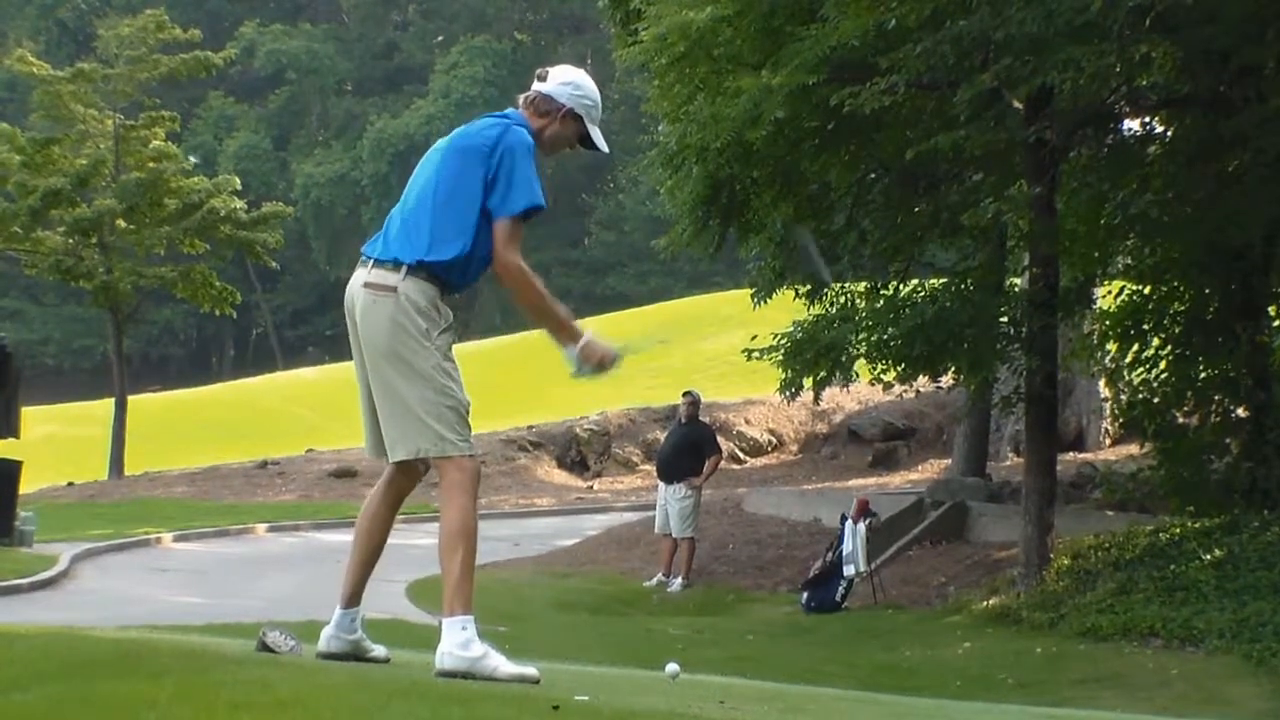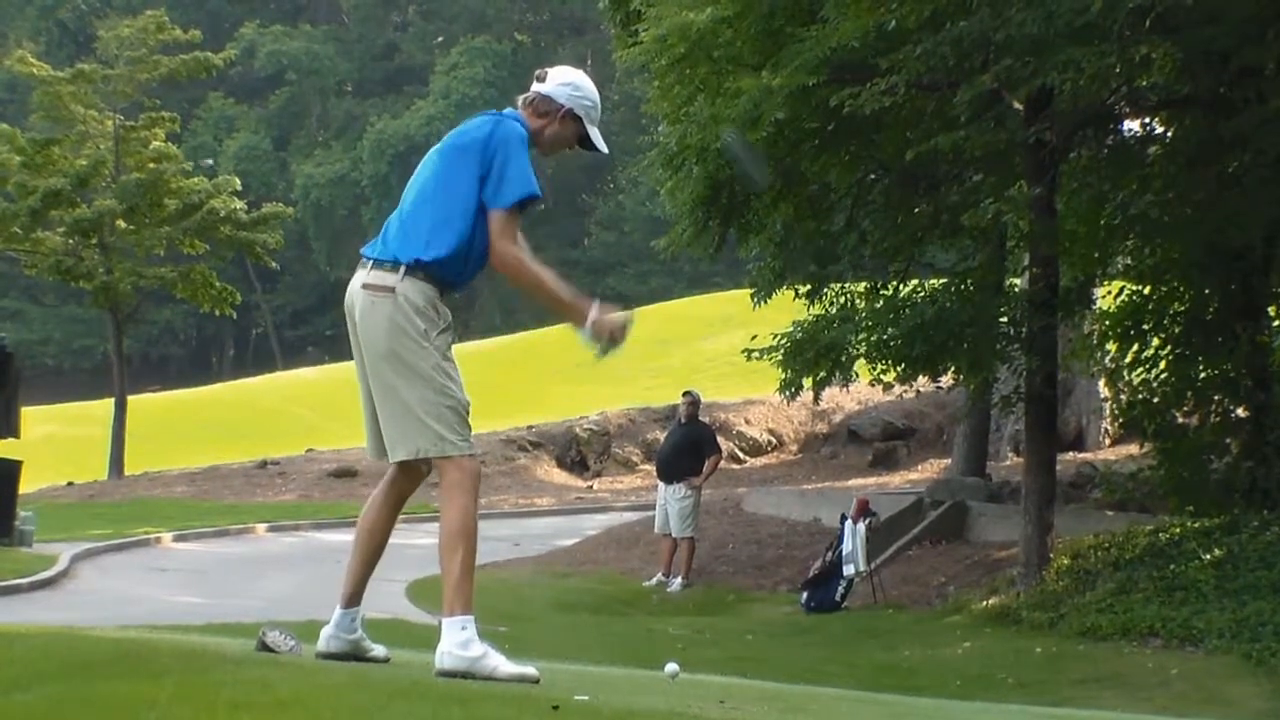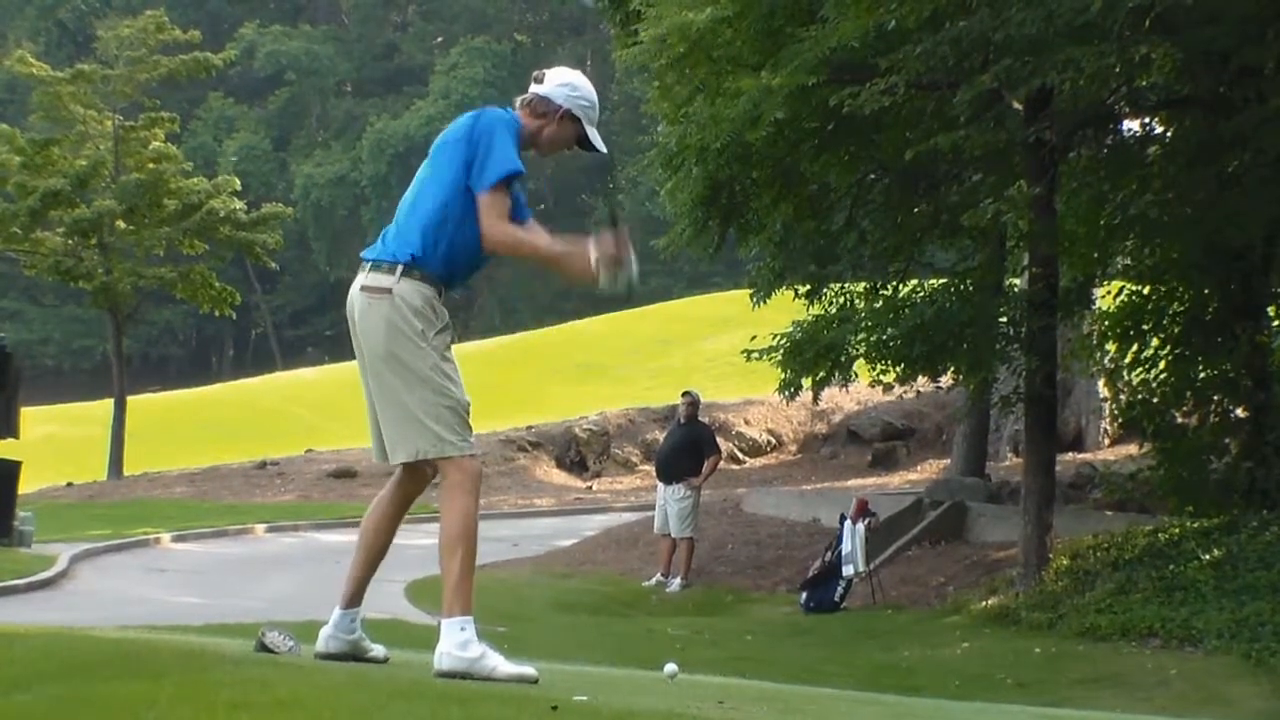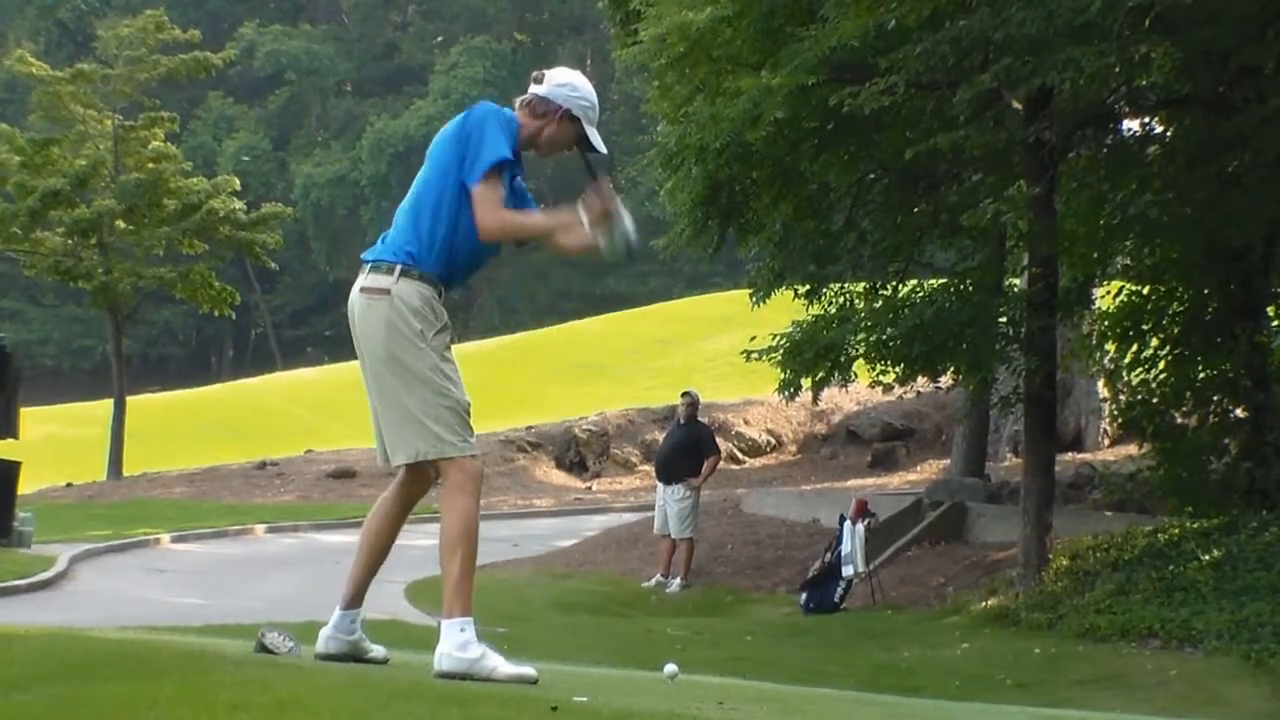
dt=0.4s
person 1, frame 1
left shoulder: (476, 135)
right shoulder: (512, 142)
left elbow: (492, 256)
right elbow: (507, 262)
left wrist: (564, 336)
right wrist: (577, 341)
left hip: (373, 291)
right hip: (404, 298)
left knee: (404, 468)
right knee: (458, 468)
left ankle: (343, 624)
right ankle: (459, 640)
person 1, frame 2
left shoulder: (480, 137)
right shoulder: (507, 136)
left elbow: (518, 258)
right elbow: (504, 254)
left wrist: (585, 311)
right wrist: (587, 316)
left hip: (377, 293)
right hip: (403, 298)
left knee: (407, 468)
right knee: (459, 467)
left ankle: (343, 624)
right ankle: (459, 639)
person 1, frame 3
left shoulder: (489, 146)
right shoulder: (493, 126)
left elbow: (539, 246)
right elbow: (495, 236)
left wrist: (595, 256)
right wrist: (589, 256)
left hip: (384, 296)
right hip: (401, 298)
left knee: (414, 471)
right knee: (459, 468)
left ankle: (342, 625)
right ankle: (458, 640)
person 1, frame 4
left shoulder: (504, 163)
right shoulder: (487, 119)
left elbow: (558, 237)
right elbow: (491, 224)
left wrist: (593, 220)
right wrist: (580, 216)
left hip: (391, 300)
right hip: (400, 299)
left knee: (418, 472)
right knee: (461, 469)
left ankle: (343, 625)
right ankle: (458, 641)
person 2, frame 1
left shoulder: (702, 430)
right shoulder: (677, 426)
left elbow: (716, 456)
left wrist: (701, 479)
right wrist: (661, 479)
left hip: (683, 489)
right hip: (665, 486)
left knee: (684, 534)
right knee: (666, 532)
left ankle: (683, 578)
right ankle: (664, 574)
person 2, frame 2
left shoulder: (702, 430)
right shoulder: (676, 426)
left elbow: (716, 456)
left wrist: (701, 479)
right wrist: (661, 479)
left hip: (683, 489)
right hip: (665, 486)
left knee: (684, 534)
right knee: (666, 532)
left ankle: (683, 577)
right ankle: (664, 574)
person 2, frame 3
left shoulder: (701, 430)
right shoulder: (676, 426)
left elbow: (715, 456)
left wrist: (700, 479)
right wrist: (660, 480)
left hip: (682, 489)
right hip: (664, 486)
left knee: (683, 534)
right knee: (665, 532)
left ankle: (682, 578)
right ankle: (663, 574)
person 2, frame 4
left shoulder: (701, 430)
right shoulder: (675, 426)
left elbow: (714, 457)
left wrist: (700, 480)
right wrist: (660, 480)
left hip: (682, 489)
right hip: (664, 486)
left knee: (683, 535)
right knee: (664, 533)
left ankle: (682, 578)
right ankle: (663, 575)
